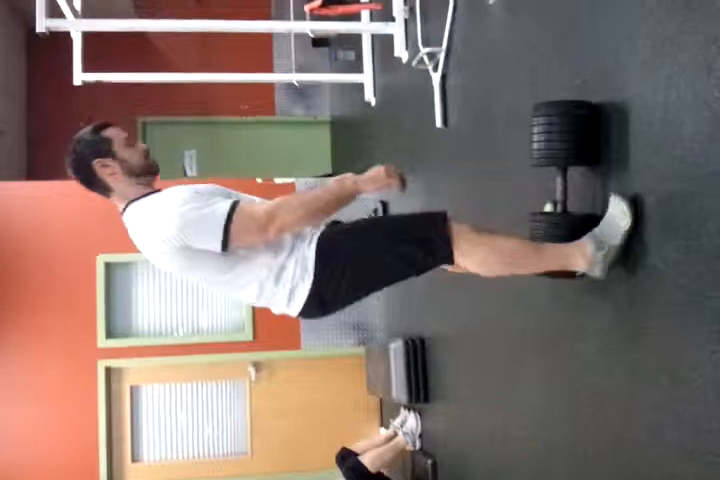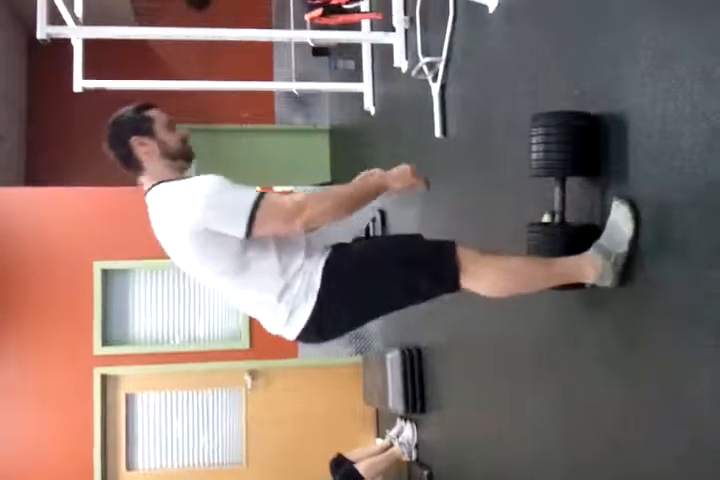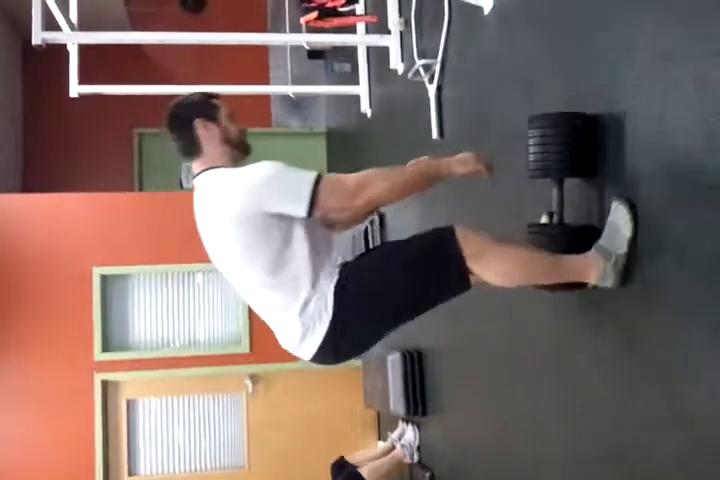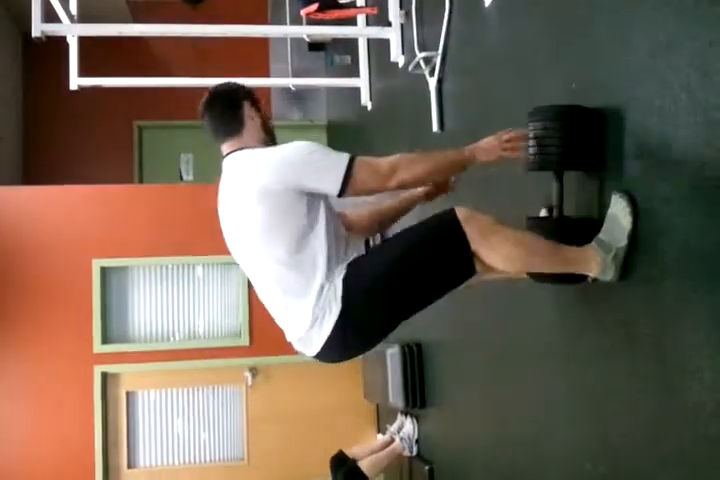
dt=0.2s
person 1, frame 1
left shoulder: (156, 216)
right shoulder: (169, 214)
right elbow: (272, 223)
left wrist: (339, 187)
right wrist: (355, 184)
left hip: (310, 261)
right hip: (317, 271)
left knee: (438, 249)
right knee: (453, 237)
left ankle: (543, 260)
right ankle: (582, 254)
person 1, frame 2
left shoulder: (179, 206)
right shoulder: (194, 199)
left elbow: (282, 219)
right elbow: (299, 215)
left wrist: (360, 185)
right wrist: (380, 182)
left hip: (313, 296)
right hip: (320, 298)
left knee: (447, 260)
right knee: (461, 264)
left ankle: (552, 273)
right ankle: (590, 266)
person 1, frame 3
left shoulder: (219, 198)
right shoulder: (250, 184)
left elbow: (332, 217)
right elbow: (356, 193)
left wrist: (408, 175)
right wrist: (439, 168)
left hip: (322, 324)
right hip: (333, 321)
left knee: (453, 255)
right knee: (465, 247)
left ankle: (561, 270)
right ankle: (594, 267)
person 1, frame 4
left shoulder: (238, 186)
right shoulder: (282, 161)
left elbow: (348, 226)
right elbow: (388, 173)
left wrist: (419, 194)
right wrist: (473, 153)
left hip: (325, 327)
right hip: (341, 317)
left knee: (461, 255)
right knee: (469, 226)
left ankle: (563, 264)
right ankle: (595, 260)
